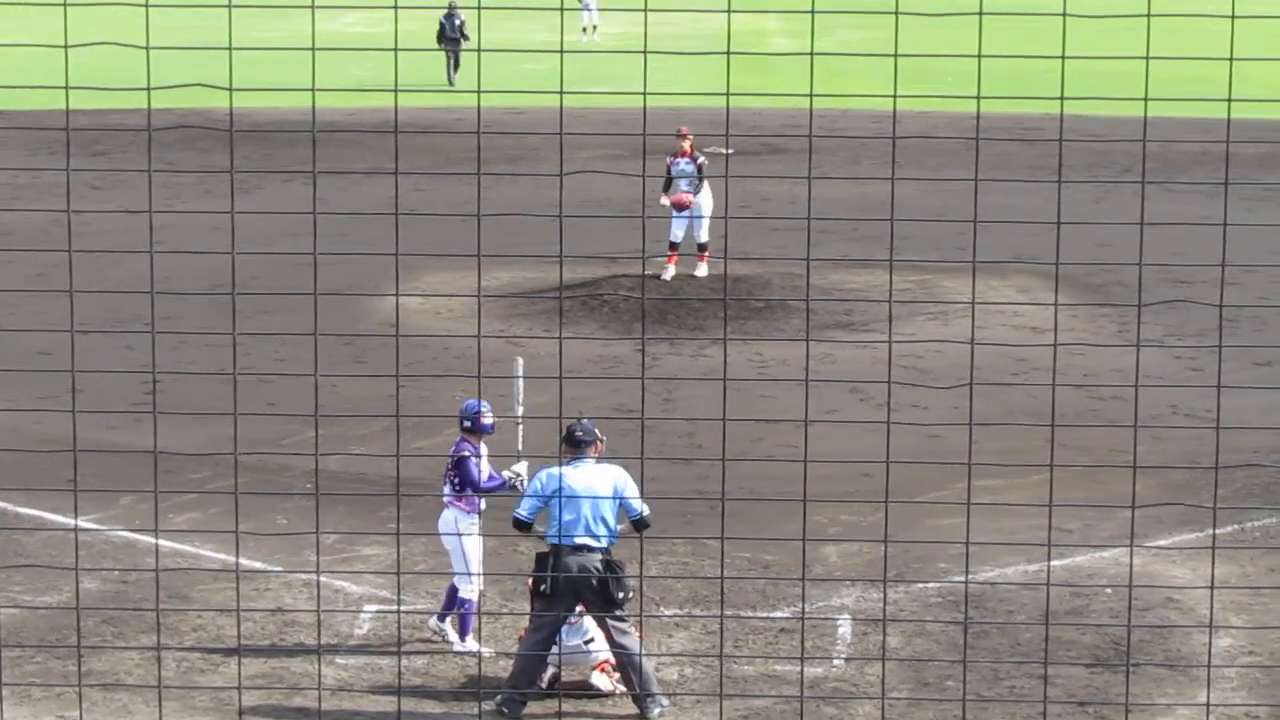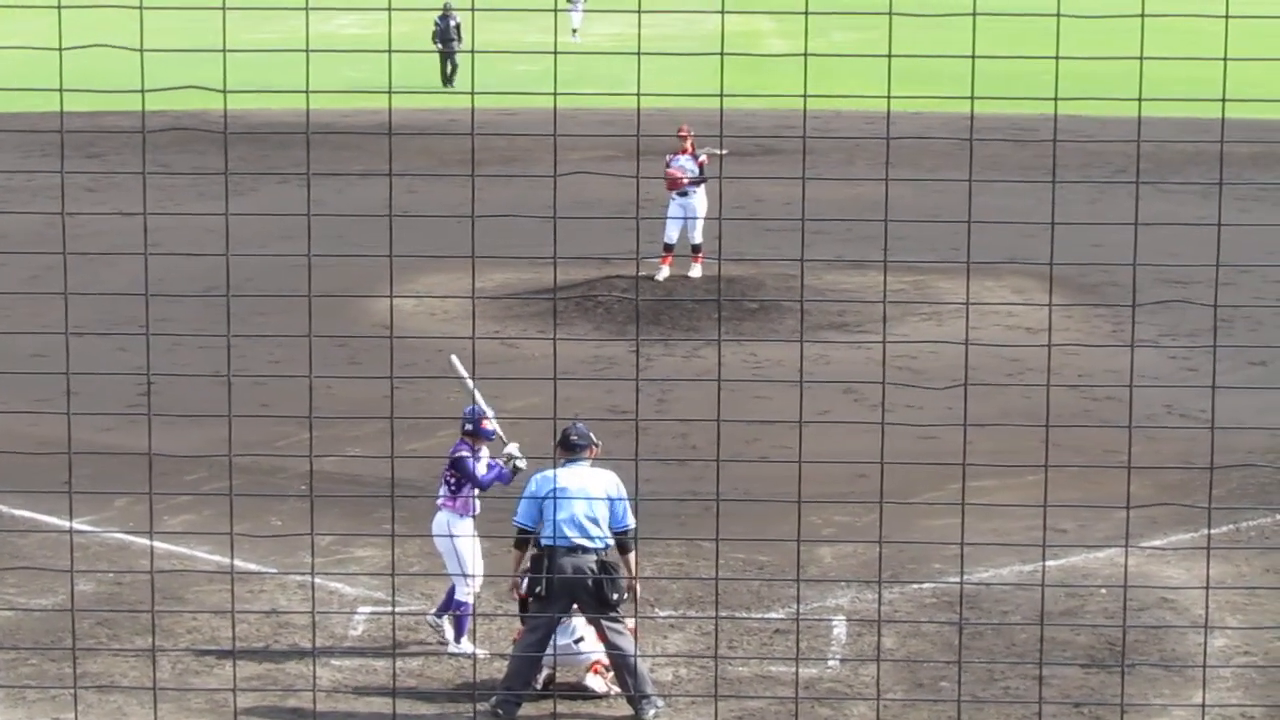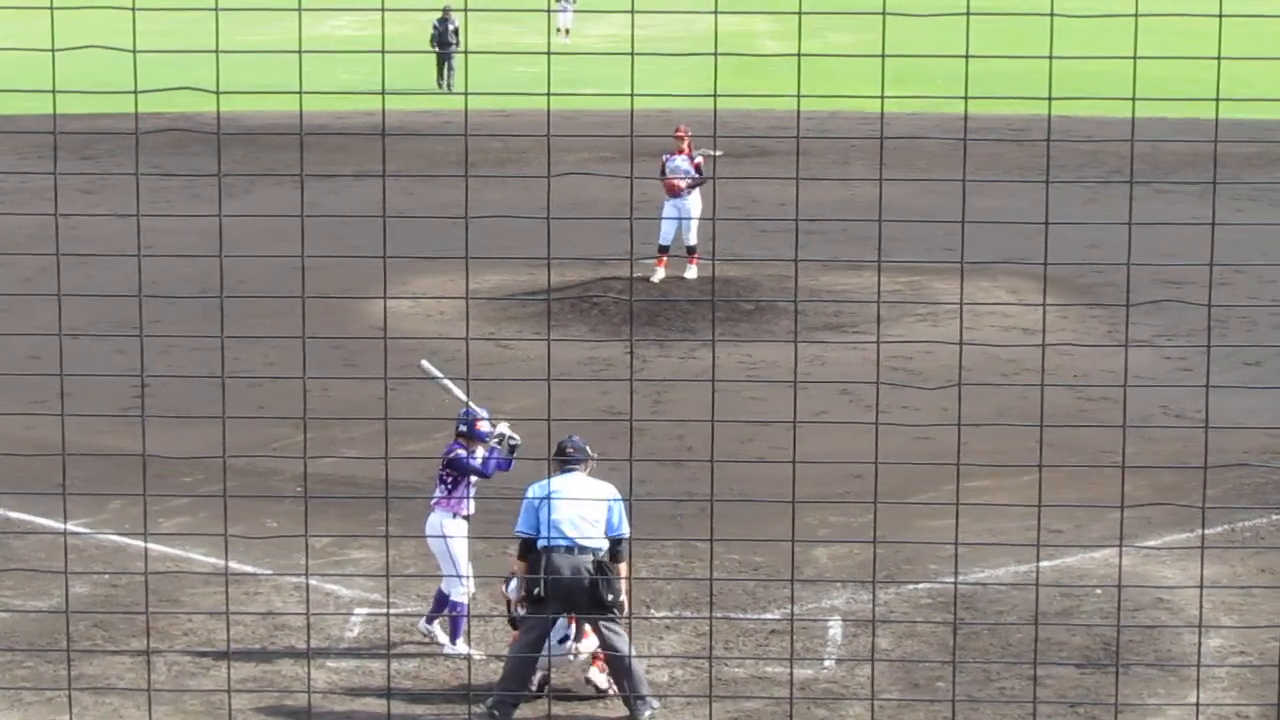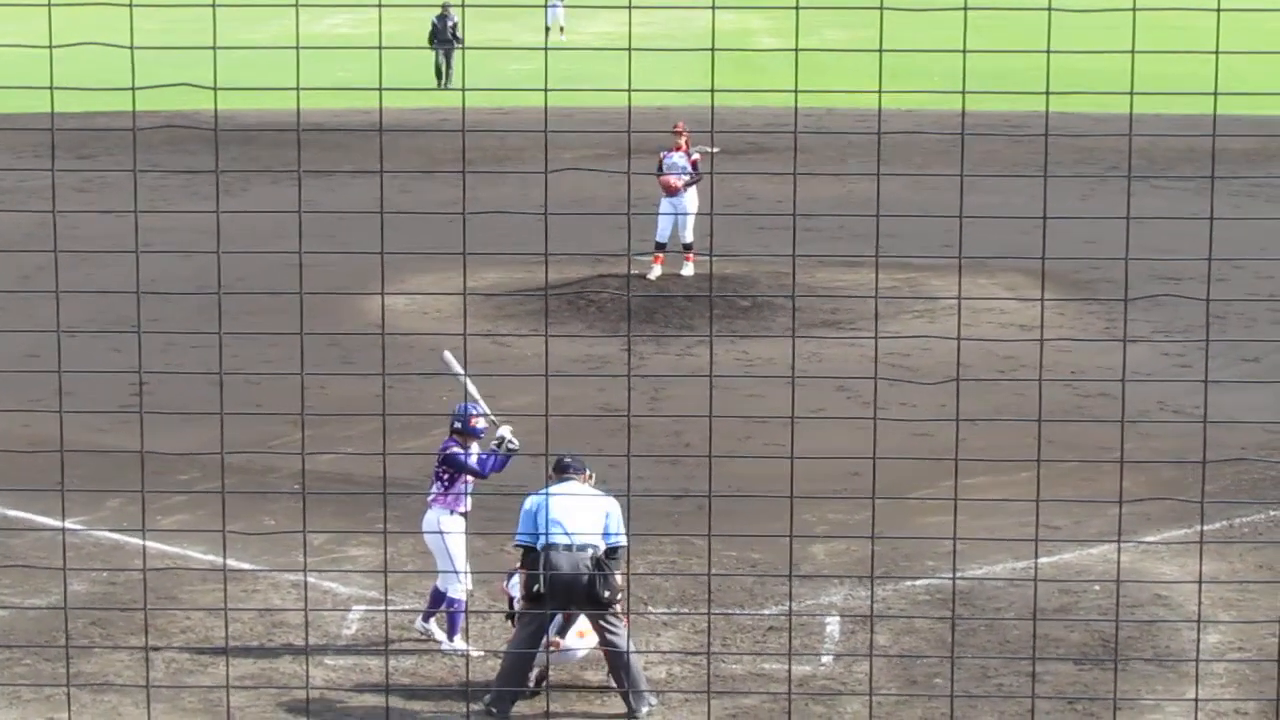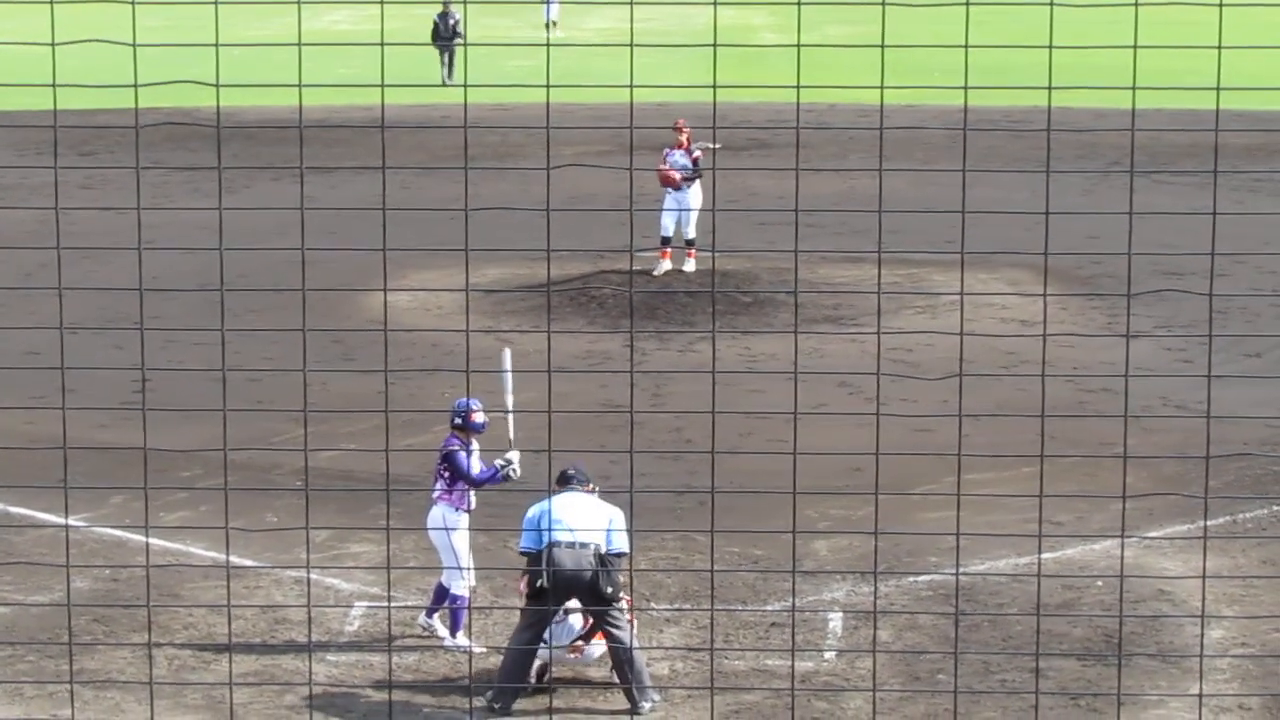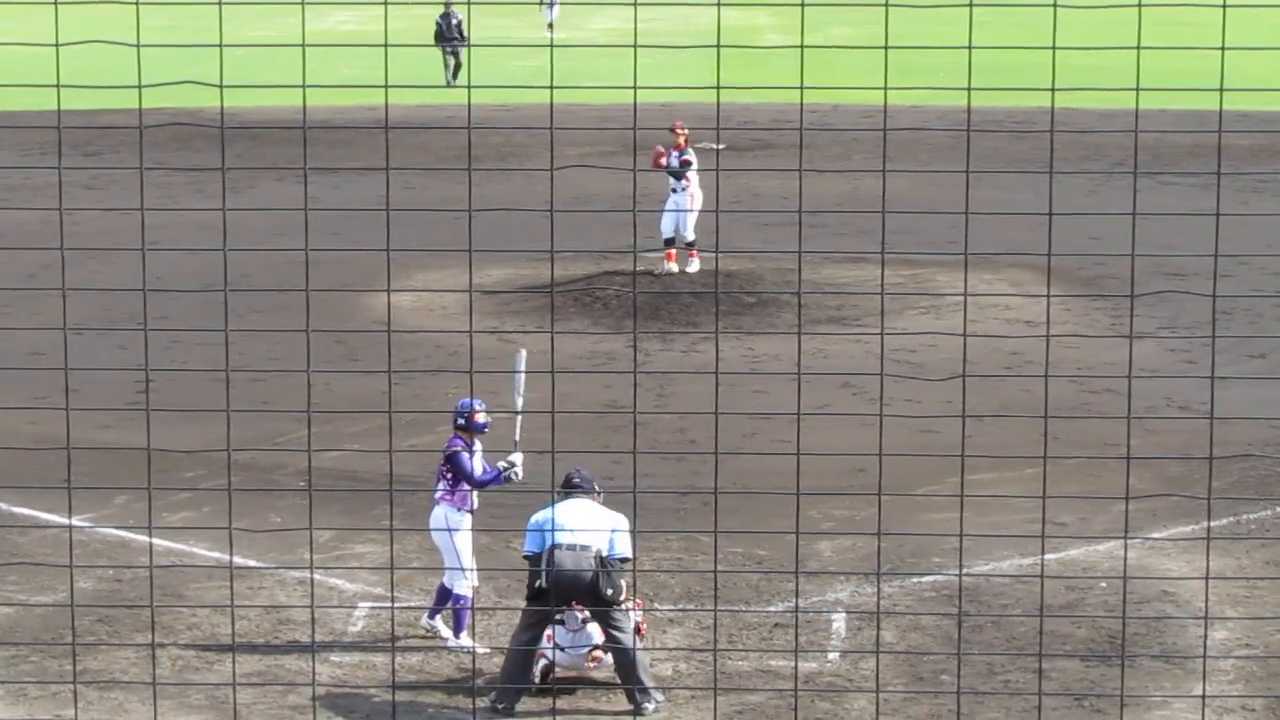
dt=0.3s
person 1, frame 1
left shoulder: (549, 476)
right shoulder: (615, 474)
left elbow: (520, 522)
right elbow: (642, 521)
left hip: (559, 564)
right hip: (597, 566)
left knee: (538, 634)
right knee: (621, 634)
person 1, frame 2
left shoulder: (541, 480)
right shoulder: (609, 480)
left elbow: (524, 535)
right elbow: (624, 537)
left wrist: (516, 573)
right wrist: (632, 577)
left hip: (553, 566)
right hip: (593, 566)
left knee: (533, 635)
right knee: (617, 635)
person 1, frame 3
left shoulder: (538, 489)
right shoulder: (606, 490)
left elbow: (526, 545)
right elbow: (618, 546)
left wrist: (520, 586)
right wrist: (621, 589)
left hip: (550, 567)
right hip: (590, 569)
left knee: (529, 638)
right knee: (614, 637)
person 1, frame 4
left shoulder: (536, 499)
right shoulder: (606, 500)
left elbow: (528, 553)
right elbow: (615, 552)
left wrist: (526, 595)
right wrist: (612, 590)
left hip: (550, 565)
right hip: (590, 566)
left knee: (526, 634)
right knee: (615, 634)
person 1, frame 5
left shoulder: (539, 508)
right shoulder: (609, 509)
left elbow: (531, 557)
right elbow: (616, 557)
left wrist: (529, 595)
right wrist: (613, 591)
left hip: (553, 564)
right hip: (593, 565)
left knee: (527, 632)
right knee: (619, 630)
left ankle: (501, 698)
right ankle: (642, 698)
person 1, frame 6
left shoulder: (542, 515)
right shoulder: (613, 516)
left elbow: (534, 559)
right elbow: (618, 563)
right wrist: (615, 593)
left hip: (554, 568)
right hip: (594, 568)
left knee: (526, 634)
right knee: (622, 633)
left ankle: (504, 699)
right ankle: (645, 699)
person 2, frame 1
left shoulder: (478, 447)
right shoulder: (464, 452)
left elbow: (489, 478)
right elbow: (479, 487)
left wrist: (512, 477)
right wrist: (510, 474)
left hip: (467, 519)
right hip: (459, 520)
left knee: (464, 576)
right knee: (471, 581)
left ankle: (441, 621)
right ankle: (464, 641)
person 2, frame 2
left shoulder: (480, 452)
right shoulder: (460, 454)
left elbow: (504, 478)
right elbow: (484, 482)
left wrist: (515, 463)
right wrist: (503, 457)
left hip: (464, 522)
right hip: (451, 523)
left knee: (473, 577)
right knee: (467, 583)
left ankle: (440, 616)
right ankle: (459, 642)
person 2, frame 3
left shoulder: (476, 450)
right shoulder: (455, 454)
left elbow: (503, 465)
right elbow: (485, 472)
left wrist: (511, 446)
right wrist: (497, 441)
left hip: (457, 523)
right hip: (445, 523)
left knee: (454, 580)
right knee: (462, 584)
left ankle: (430, 623)
right ankle: (455, 644)
person 2, frame 4
left shoulder: (470, 448)
right shoulder: (451, 451)
left elbow: (493, 467)
right elbow: (481, 472)
left wrist: (507, 450)
right wrist: (498, 443)
left hip: (453, 520)
right hip: (442, 521)
left knee: (449, 577)
right knee: (459, 580)
left ankle: (426, 621)
right ankle: (452, 640)
person 2, frame 5
left shoulder: (470, 446)
right shoulder: (452, 448)
left elbow: (484, 477)
right elbow: (474, 480)
left wrist: (506, 473)
right wrist: (502, 464)
left hip: (456, 517)
right hip: (447, 517)
left knee: (454, 573)
right knee: (462, 577)
left ankle: (429, 617)
right ankle: (455, 637)
person 2, frame 6
left shoulder: (473, 446)
right shoulder: (456, 449)
left elbow: (487, 476)
right elbow: (477, 482)
left wrist: (507, 473)
right wrist: (506, 465)
left hip: (459, 517)
right hip: (450, 518)
left knee: (456, 574)
right knee: (465, 578)
left ankle: (432, 618)
right ankle: (458, 637)
